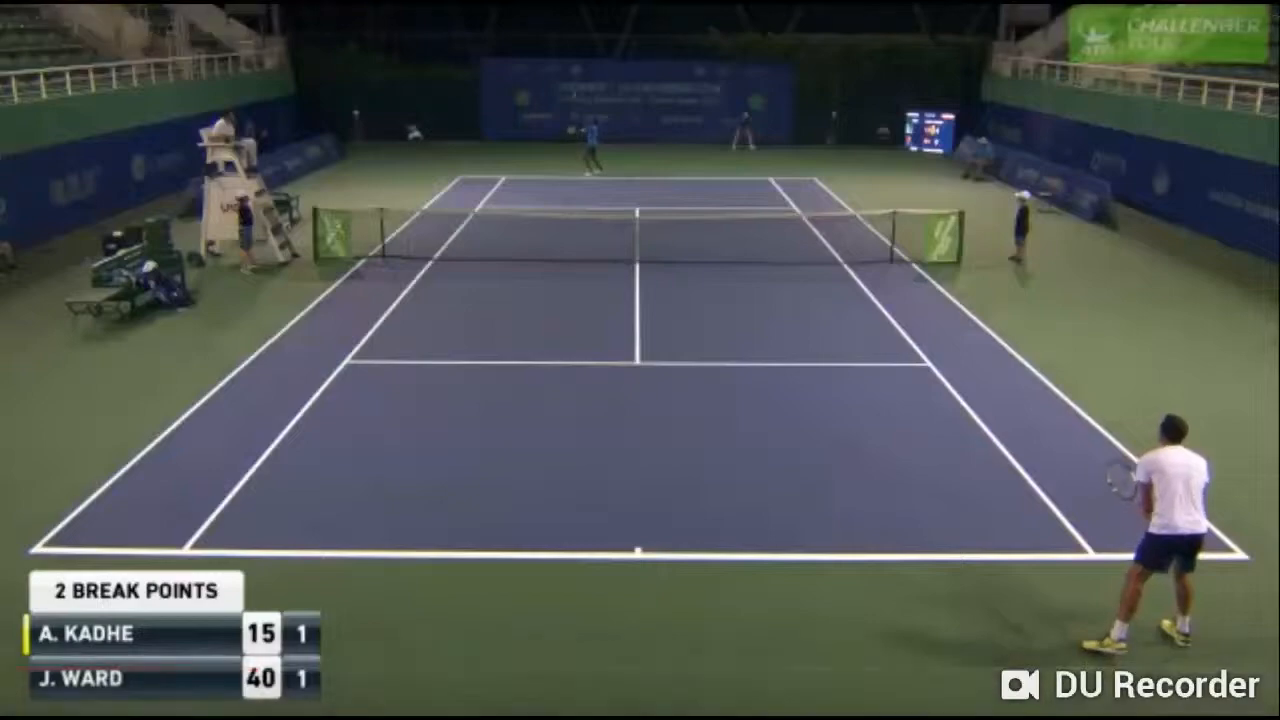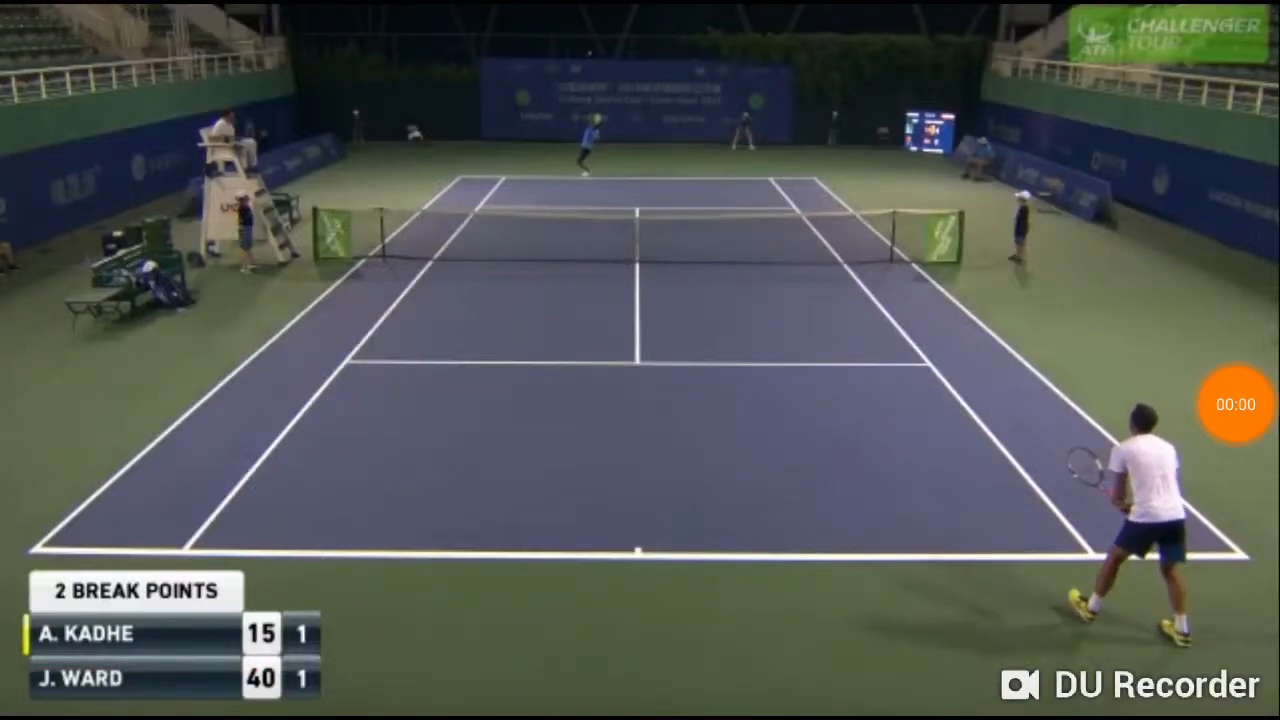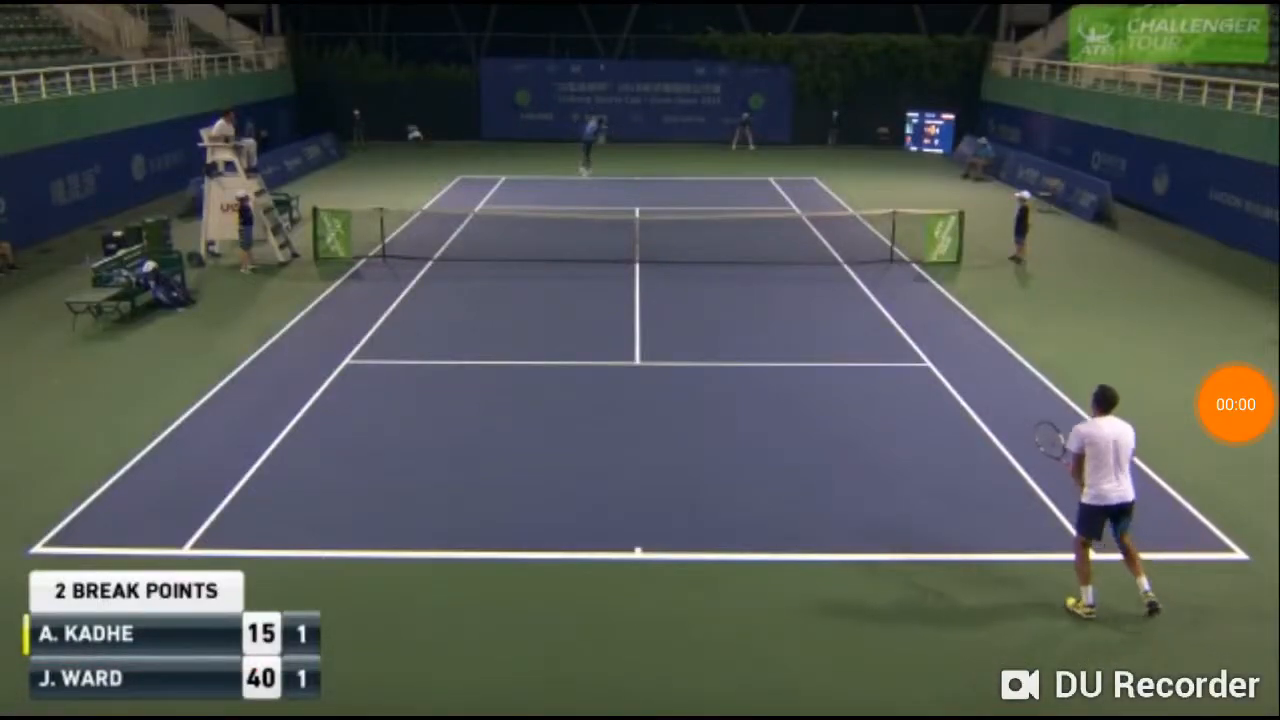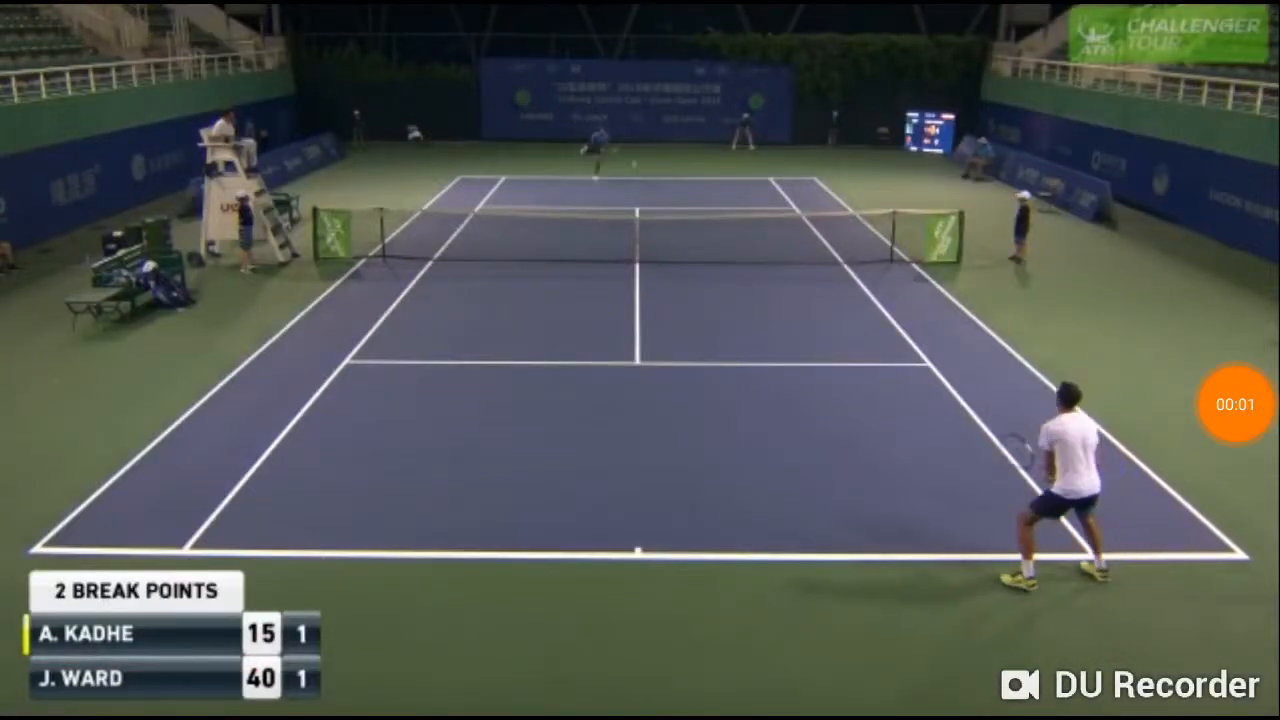
dt=0.4s
person 1, frame 1
left shoulder: (1149, 460)
right shoulder: (1200, 462)
left elbow: (1145, 505)
left hip: (1165, 530)
right hip: (1197, 529)
left knee: (1135, 578)
right knee: (1182, 574)
left ankle: (1117, 639)
right ankle: (1182, 631)
person 1, frame 2
left shoulder: (1122, 450)
right shoulder: (1168, 448)
left elbow: (1118, 494)
left wrist: (1120, 503)
left hip: (1145, 518)
right hip: (1176, 516)
left knee: (1113, 560)
right knee: (1170, 570)
left ankle: (1091, 607)
right ankle: (1181, 629)
person 1, frame 3
left shoulder: (1081, 431)
right shoulder: (1127, 430)
left elbow: (1075, 471)
right elbow: (1126, 464)
left wrist: (1083, 483)
left hip: (1095, 499)
right hip: (1125, 496)
left knee: (1081, 546)
right knee: (1125, 542)
left ankle: (1086, 603)
right ankle: (1146, 593)
person 1, frame 4
left shoulder: (1051, 428)
right shoulder: (1091, 425)
left elbow: (1049, 464)
left wrist: (1055, 477)
left hip: (1066, 491)
right hip: (1093, 488)
left knee: (1024, 520)
right knee: (1087, 518)
left ankle: (1027, 576)
right ankle: (1100, 566)
